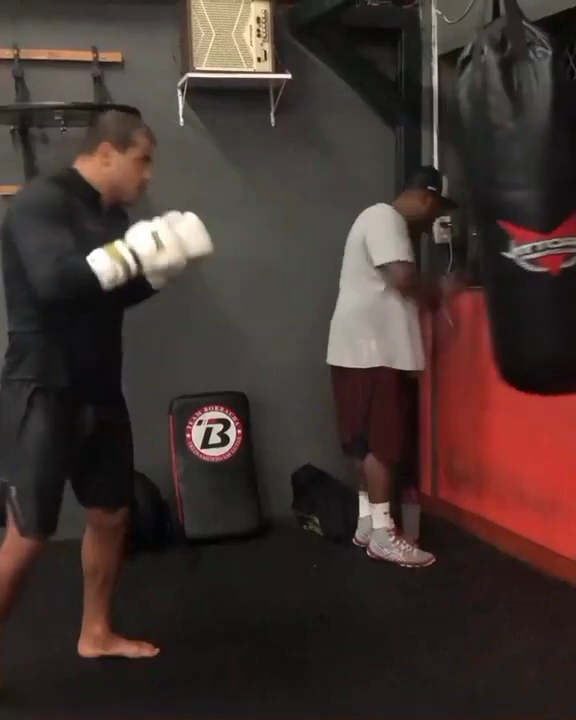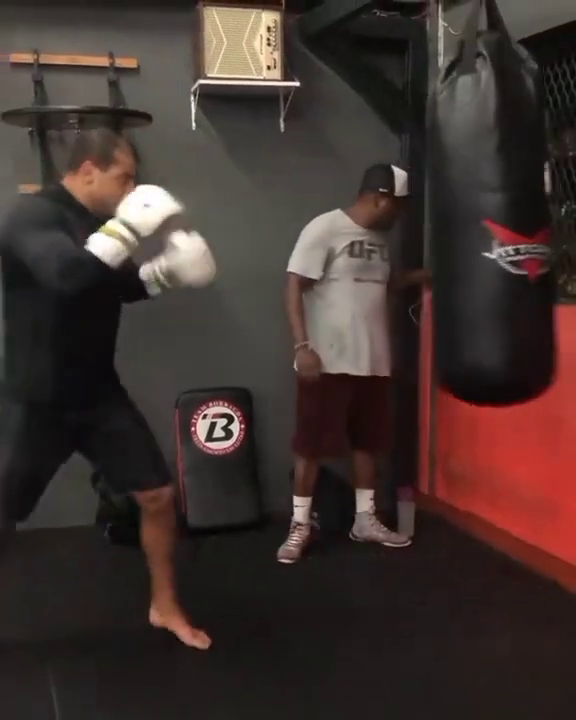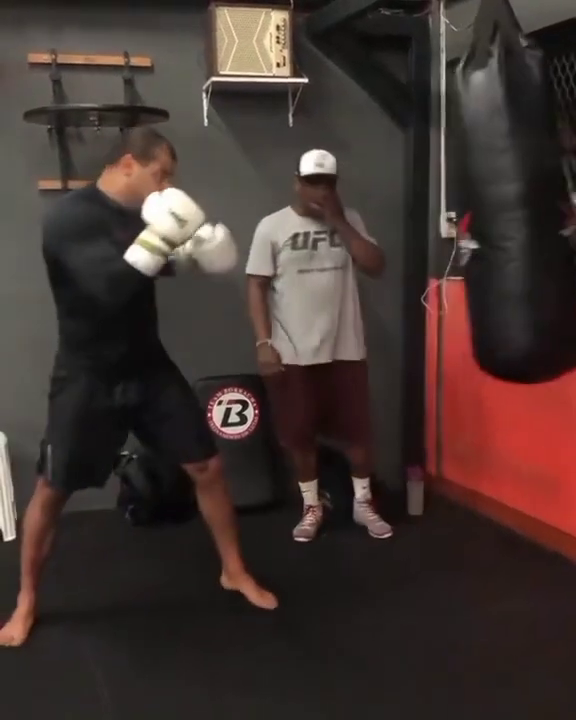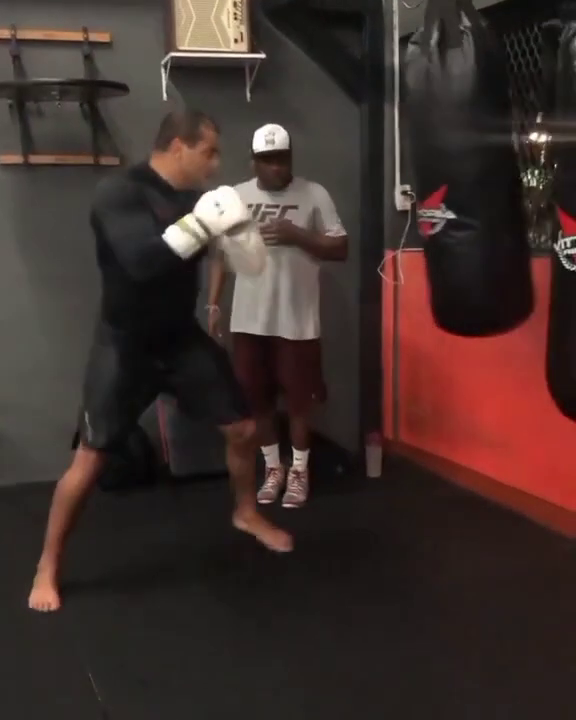
dt=0.7s
person 1, frame 1
left shoulder: (110, 212)
right elbow: (55, 282)
left wrist: (162, 261)
right wrist: (135, 251)
left hip: (98, 389)
left knee: (110, 516)
left ankle: (96, 632)
person 1, frame 2
left shoulder: (103, 219)
left elbow: (122, 286)
right elbow: (70, 277)
left wrist: (168, 270)
right wrist: (131, 226)
left hip: (99, 391)
left knee: (159, 496)
left ankle: (164, 607)
person 1, frame 3
left shoulder: (136, 211)
right shoulder: (70, 217)
right elbow: (112, 289)
left wrist: (190, 249)
right wrist: (159, 235)
left hip: (149, 367)
right hip: (89, 376)
left knee: (208, 468)
right knee: (51, 491)
left ankle: (235, 573)
person 1, frame 4
left shoulder: (190, 192)
right shoulder: (119, 193)
right elbow: (113, 259)
left wrist: (232, 237)
right wrist: (202, 225)
left hip: (182, 335)
right hip: (124, 341)
left knee: (243, 431)
right knee: (91, 460)
left ankle: (248, 516)
right ankle: (48, 566)
person 2, frame 1
left shoulder: (390, 222)
right shoulder: (384, 218)
right elbow: (403, 278)
left wrist: (427, 291)
right wrist: (439, 290)
left hip: (379, 349)
right hip: (367, 351)
left knee: (372, 441)
right knee: (379, 442)
left ankle: (367, 524)
right ankle: (383, 535)
person 2, frame 2
left shoulder: (380, 237)
right shoulder: (323, 230)
right elbow: (294, 288)
left wrist: (418, 276)
right wrist: (302, 346)
left hip: (373, 360)
right hip: (326, 359)
left knee: (369, 441)
right knee: (311, 444)
left ankle: (365, 520)
right ankle: (300, 525)
person 2, frame 3
left shoulder: (348, 219)
right shoulder: (272, 227)
left elbow: (376, 267)
right elbow: (257, 287)
left wrist: (340, 223)
right wrist: (264, 342)
left hip: (345, 348)
right hip: (293, 352)
left knee: (356, 428)
right knee: (298, 434)
left ankle: (363, 503)
right ankle: (312, 507)
person 2, frame 4
left shoulder: (314, 195)
right shoulder: (237, 197)
left elbow: (339, 249)
right elbow: (222, 252)
left wrist: (297, 235)
right wrist: (212, 304)
left hip: (295, 321)
right hip: (247, 320)
left knee: (299, 399)
right knee: (255, 400)
left ankle: (299, 471)
right ankle: (274, 468)
